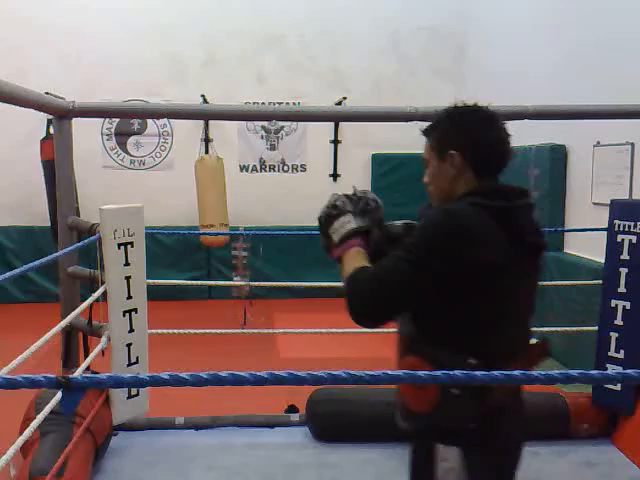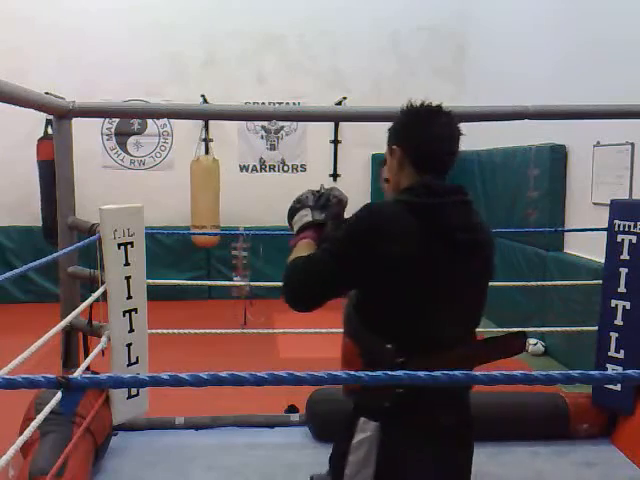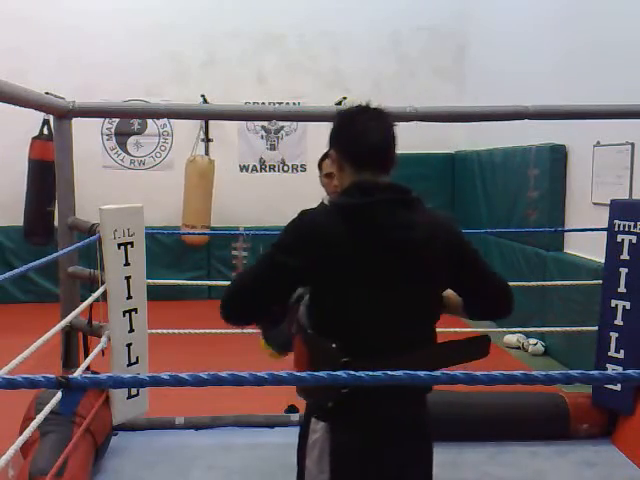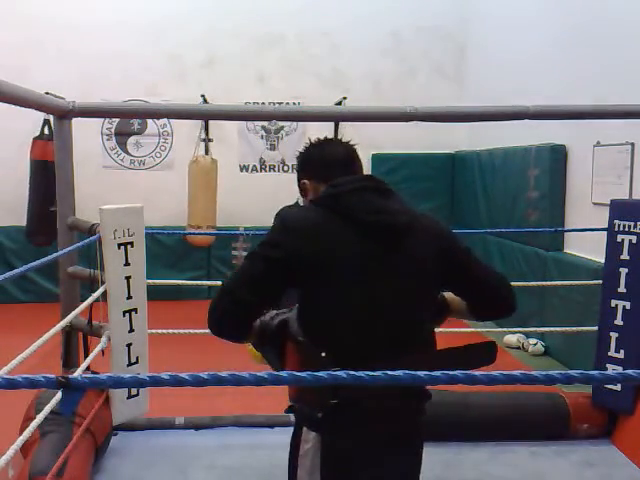
dt=0.5s
person 1, frame 1
left shoulder: (454, 226)
right shoulder: (512, 226)
left elbow: (369, 305)
left wrist: (349, 241)
right wrist: (378, 236)
left hip: (457, 428)
right hip: (495, 418)
person 1, frame 2
left shoulder: (379, 221)
right shoulder: (474, 229)
left elbow: (301, 291)
left wrist: (306, 232)
left hip: (391, 412)
right hip: (451, 408)
person 1, frame 3
left shoulder: (316, 227)
right shoulder: (439, 230)
left elbow: (237, 307)
right elbow: (497, 301)
left wrist: (280, 312)
left hip: (344, 415)
right hip: (410, 410)
person 1, frame 4
left shoulder: (299, 226)
right shoulder: (426, 229)
left elbow: (225, 317)
right elbow: (499, 299)
left hip: (338, 422)
right hip: (403, 416)
